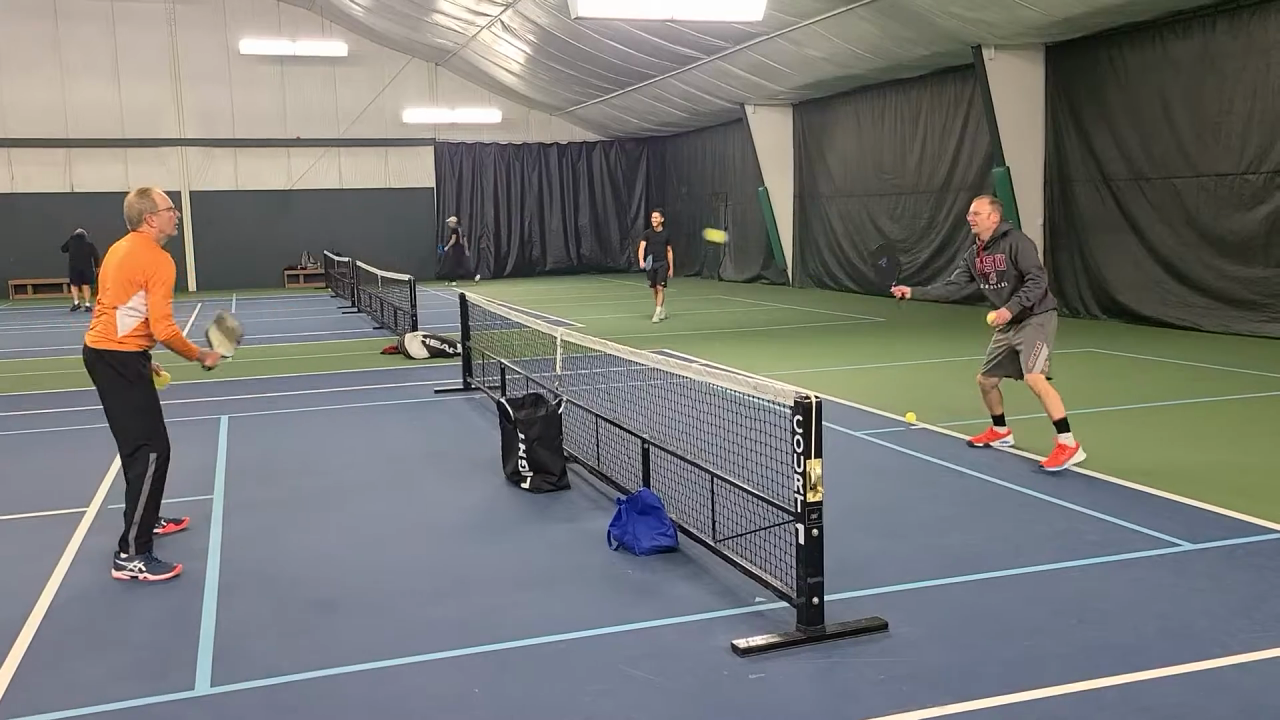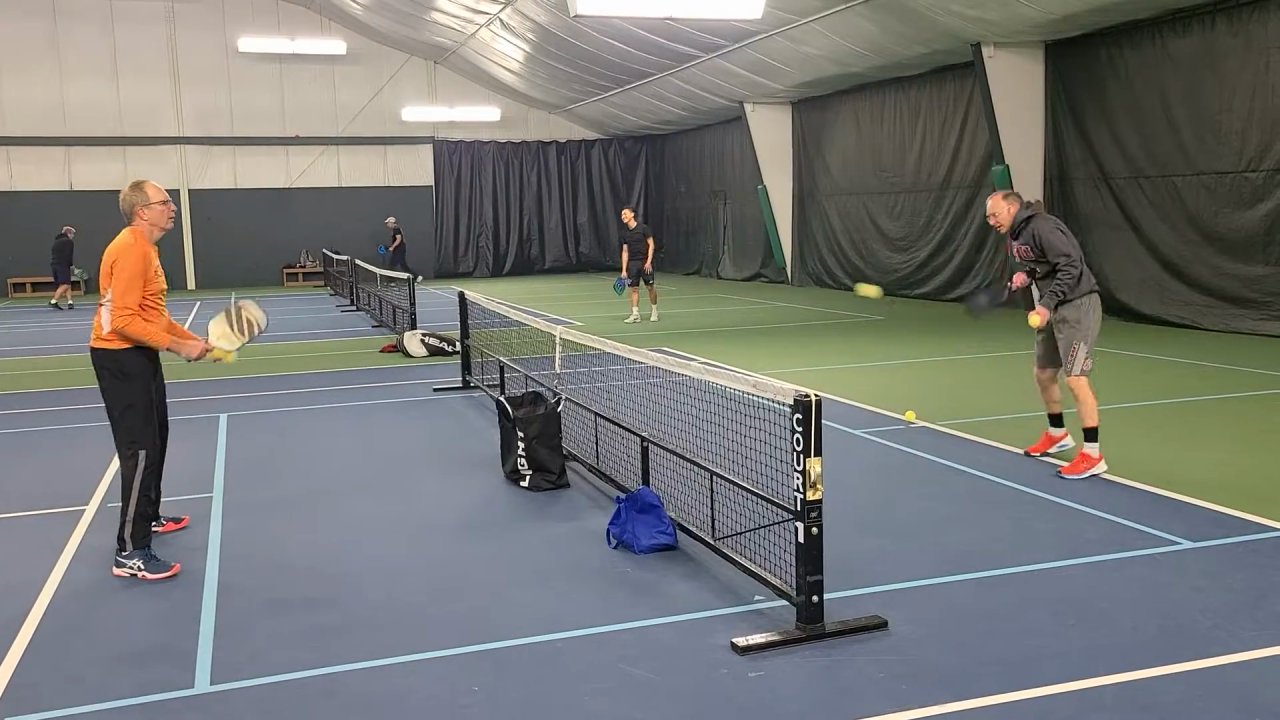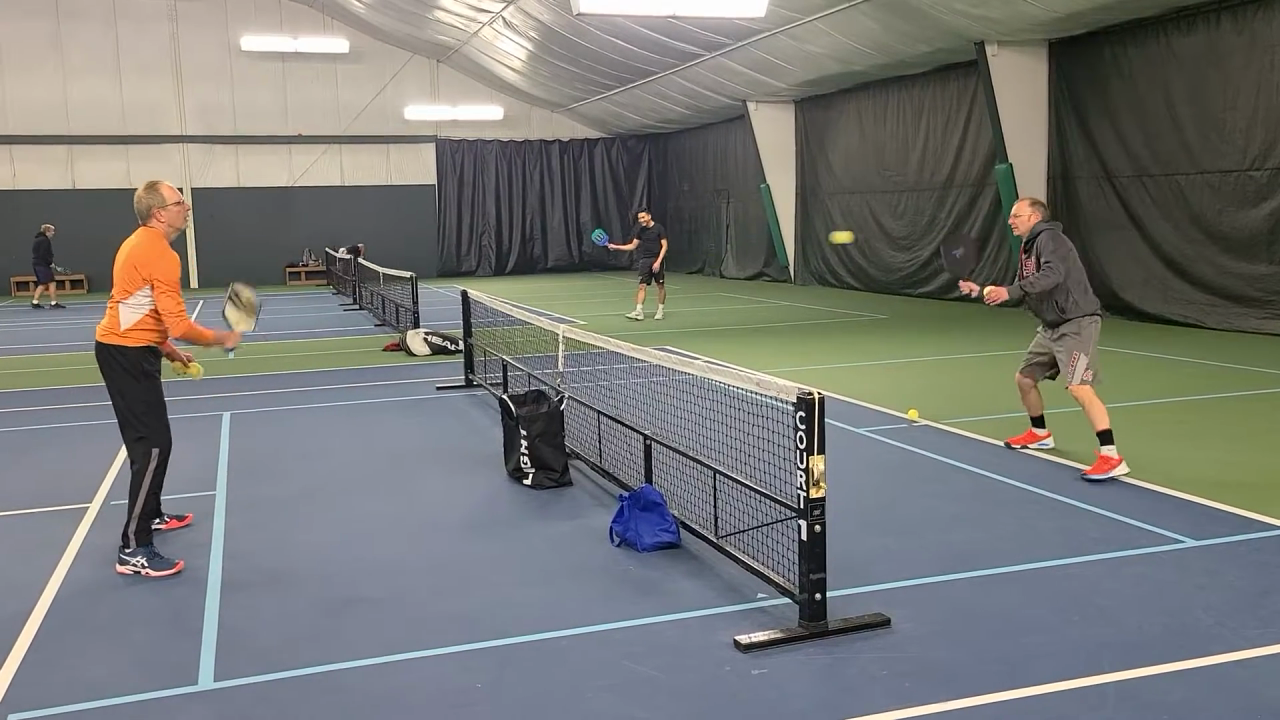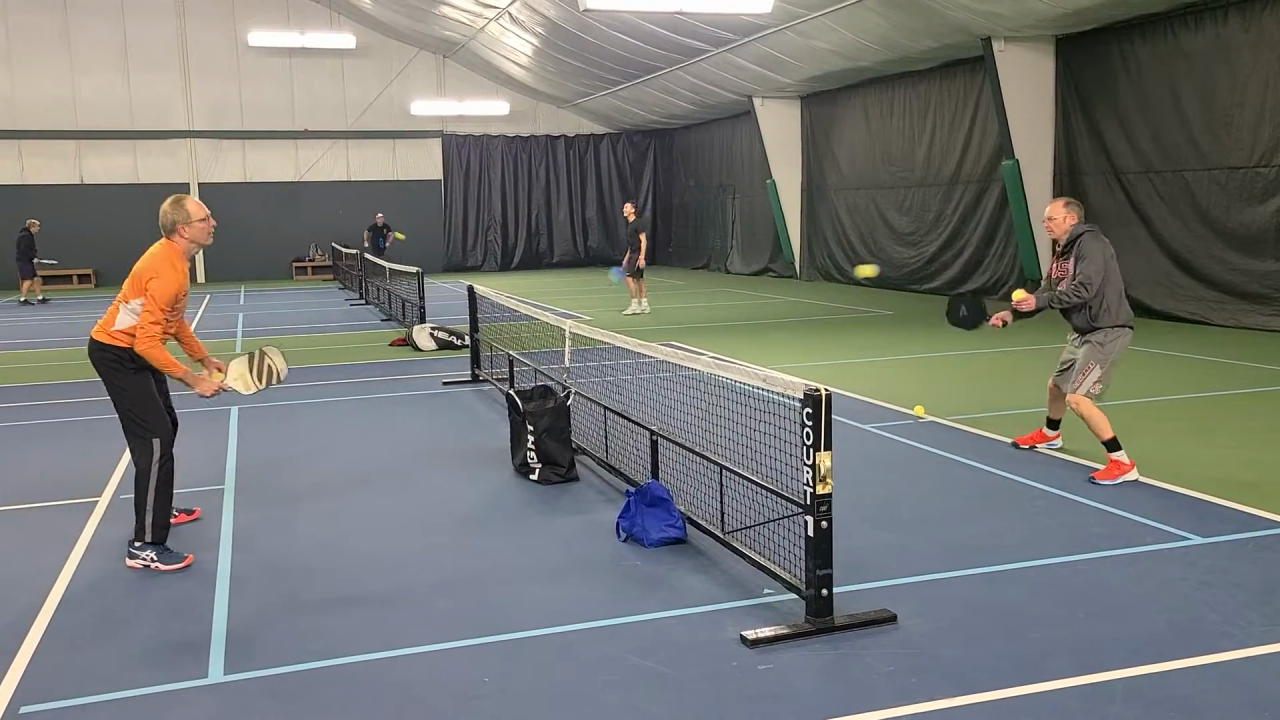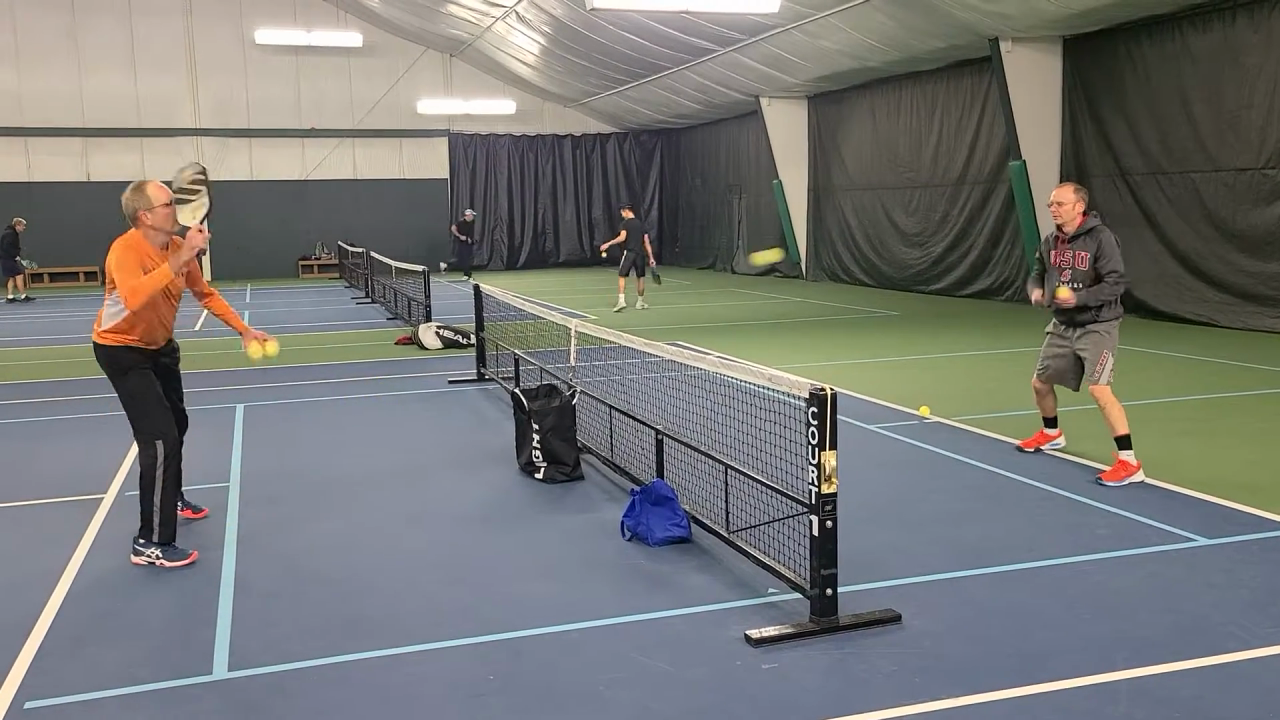
dt=1s
person 1, frame 1
left shoulder: (123, 249)
right shoulder: (157, 259)
right elbow: (163, 328)
right wrist: (200, 355)
left hip: (107, 353)
right hip: (121, 358)
left knee: (138, 445)
right knee: (151, 450)
left ankle: (145, 518)
right ankle: (131, 555)
person 1, frame 2
left shoulder: (145, 248)
right shoulder: (132, 249)
right elbow: (124, 320)
left wrist: (190, 338)
right wrist: (178, 346)
left hip: (139, 353)
right hip: (120, 355)
left knee: (156, 437)
right knee: (140, 447)
left ankle: (148, 516)
right ankle: (130, 552)
person 1, frame 3
left shoulder: (139, 244)
right shoulder: (162, 256)
right elbow: (179, 325)
left wrist: (167, 348)
right wrist: (221, 338)
left hip: (124, 349)
right hip: (129, 354)
left knee: (147, 438)
right knee: (153, 446)
left ankle: (149, 514)
right ankle: (133, 550)
person 1, frame 4
left shoulder: (172, 255)
right shoulder: (167, 271)
left elbow: (174, 318)
right elbow: (147, 344)
left wrist: (203, 357)
right wrist: (193, 380)
left hip: (132, 349)
right hip: (118, 353)
left knee: (165, 427)
right knee: (155, 441)
left ankle: (158, 508)
right ankle: (144, 545)
person 1, frame 5
left shoulder: (179, 246)
right shoulder: (125, 251)
left elbow: (206, 294)
right elbow: (136, 301)
left wrist: (244, 329)
right wrist: (181, 259)
left hip: (159, 347)
right hip: (121, 351)
left knee: (175, 425)
right knee: (161, 439)
left ankle: (171, 498)
right ankle: (149, 543)
person 2, frame 1
left shoulder: (1016, 241)
right shoulder: (974, 254)
left elbow: (1038, 279)
right elbow: (954, 287)
left wrist: (1011, 308)
right wrist: (912, 292)
left hip: (1037, 319)
right hip: (1008, 324)
left knee: (1035, 379)
right knee: (986, 379)
left ankle: (1068, 444)
right ankle: (1001, 431)
person 2, frame 2
left shoulder: (1039, 226)
right shoulder: (1018, 233)
left elbow: (1070, 265)
left wrist: (1046, 303)
right wrist: (1024, 274)
left hip: (1078, 305)
right hip: (1058, 308)
left knee: (1076, 379)
right knee: (1043, 373)
left ankle: (1092, 454)
right ankle: (1057, 435)
person 2, frame 3
left shoulder: (1048, 238)
right shoulder: (1028, 249)
left elbow: (1053, 274)
right elbow: (1021, 292)
left wrist: (1010, 291)
right wrist: (981, 290)
left hip: (1078, 323)
right hip: (1051, 326)
left knee: (1079, 388)
right knee: (1024, 379)
left ankle: (1111, 456)
right ankle: (1040, 434)
person 2, frame 4
left shoulder: (1090, 243)
right shoulder: (1062, 255)
left elbow: (1085, 290)
right elbow: (1049, 296)
left wrist: (1038, 300)
right wrist: (1012, 313)
left hip: (1106, 333)
right hip: (1083, 333)
left knee: (1077, 399)
right knee: (1056, 386)
left ankle: (1122, 462)
right ankle: (1050, 434)
person 2, frame 5
left shoulder: (1101, 238)
right shoulder: (1050, 242)
left elbow: (1116, 283)
right elbow: (1038, 275)
left wrist: (1077, 298)
right wrist: (1036, 292)
left hip: (1098, 327)
right hip: (1062, 326)
left knee: (1100, 390)
right knee: (1040, 383)
left ankle: (1129, 462)
right ankle: (1051, 433)
